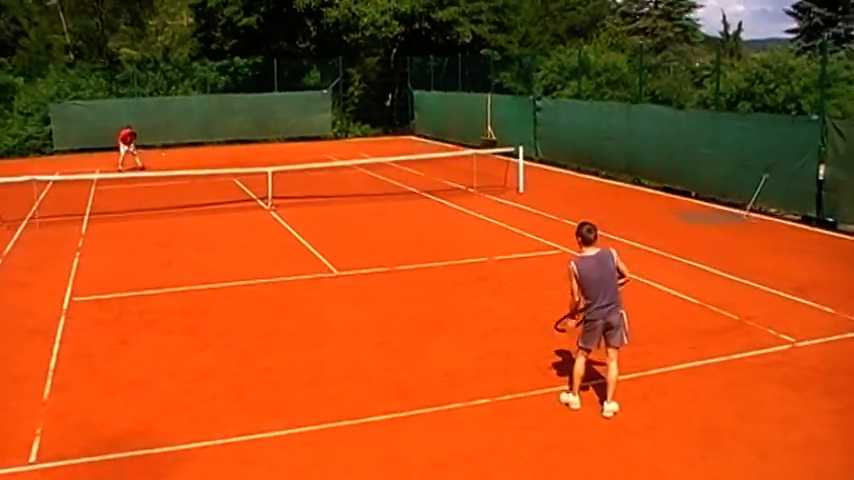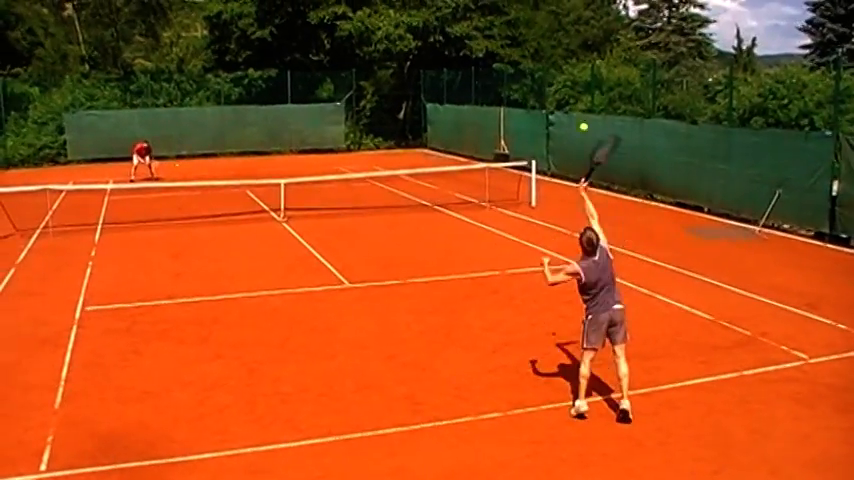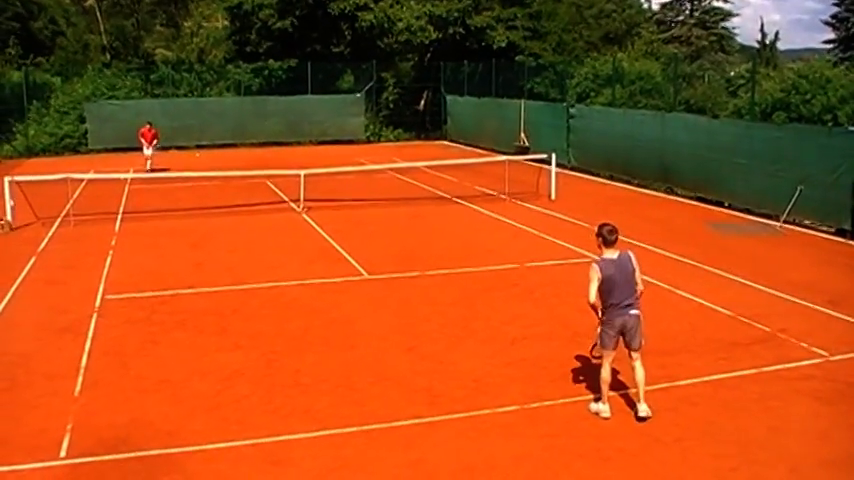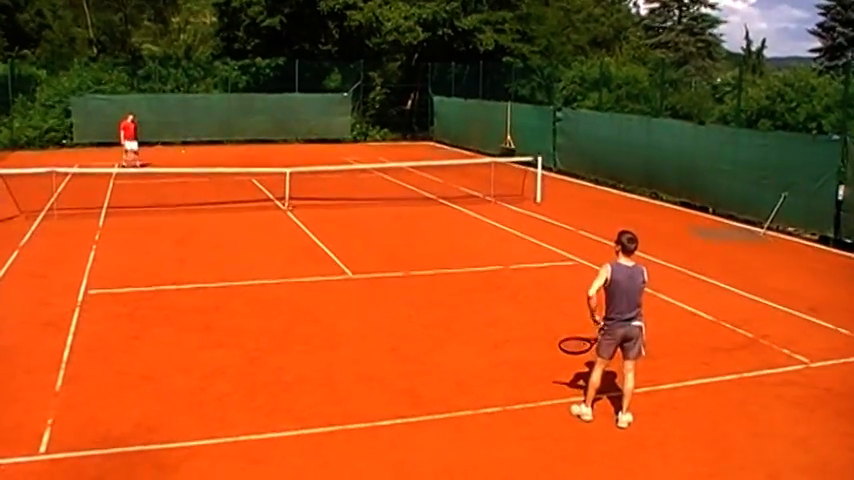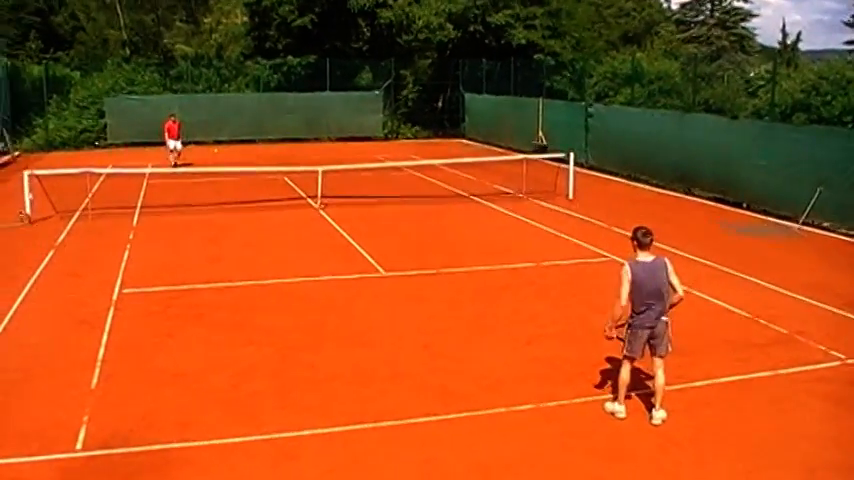
dt=1s
person 1, frame 1
left shoulder: (575, 265)
right shoulder: (610, 254)
left elbow: (576, 299)
right elbow: (626, 277)
left wrist: (573, 315)
left hip: (593, 317)
right hip: (614, 314)
left knee: (581, 355)
right knee: (612, 359)
left ankle: (574, 396)
right ankle: (609, 403)
person 1, frame 2
left shoulder: (578, 267)
right shoulder: (604, 249)
left elbow: (551, 280)
right elbow: (595, 220)
left wrist: (546, 266)
right wrist: (585, 196)
left hip: (595, 314)
right hip: (616, 310)
left knee: (587, 359)
right knee: (621, 356)
left ankle: (580, 402)
right ankle: (624, 401)
person 1, frame 3
left shoulder: (597, 267)
right shoulder: (630, 257)
left elbow: (592, 299)
right elbow: (640, 288)
left wrist: (599, 313)
left hip: (611, 318)
right hip: (633, 315)
left knee: (606, 362)
right knee: (636, 361)
left ankle: (603, 405)
right ankle: (642, 405)
person 1, frame 4
left shoulder: (608, 269)
right shoulder: (642, 271)
left elbow: (591, 293)
right elbow: (637, 297)
left wrist: (593, 315)
left hip: (612, 327)
right hip: (634, 326)
left knee: (598, 367)
right knee: (629, 371)
left ankle: (586, 408)
right ankle: (624, 414)
person 1, frame 5
left shoulder: (629, 268)
right shoulder: (664, 263)
left elbow: (622, 304)
right elbow: (679, 294)
left wrist: (611, 326)
left hip: (638, 324)
right hip: (660, 323)
left knee: (627, 364)
right knee: (659, 368)
left ankle: (619, 405)
right ankle: (658, 411)
